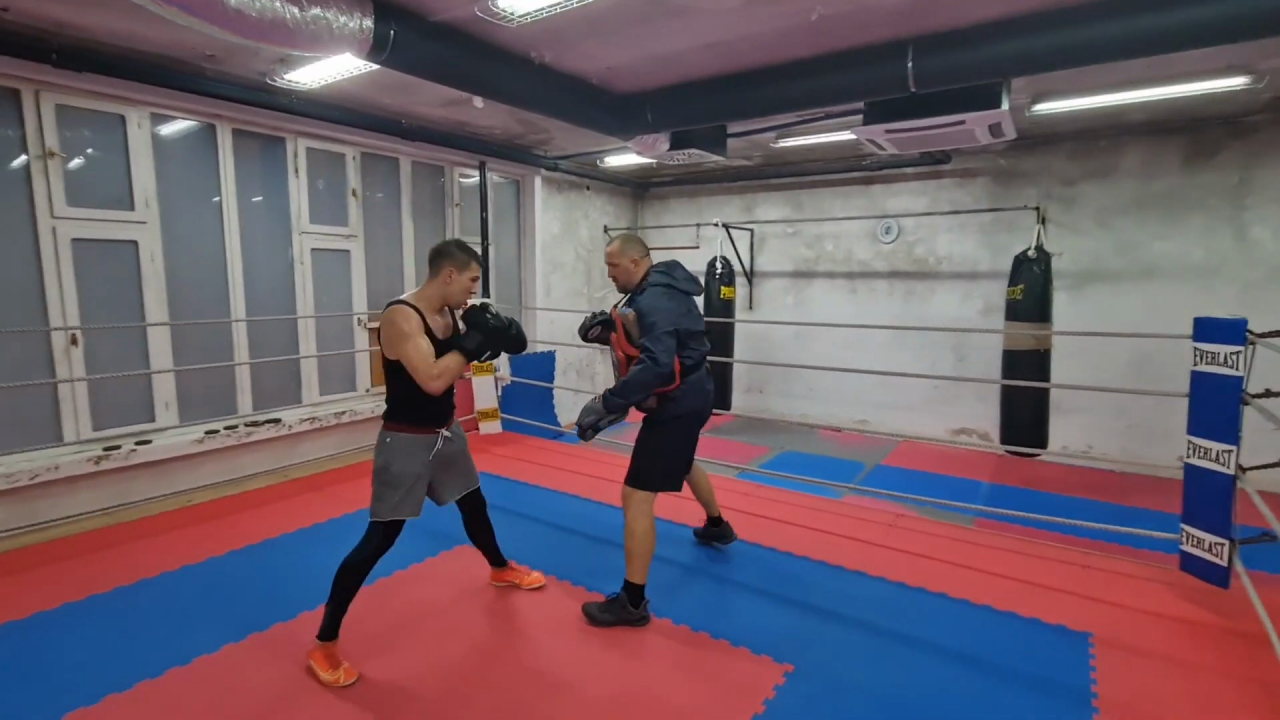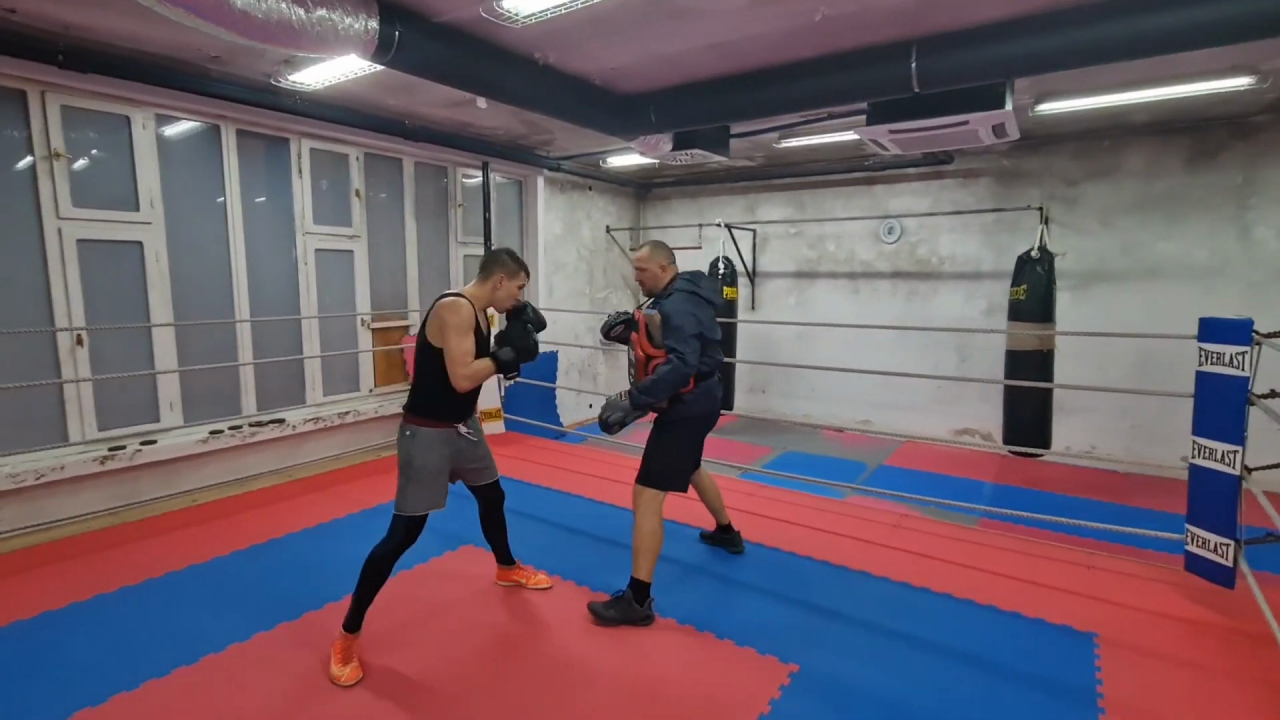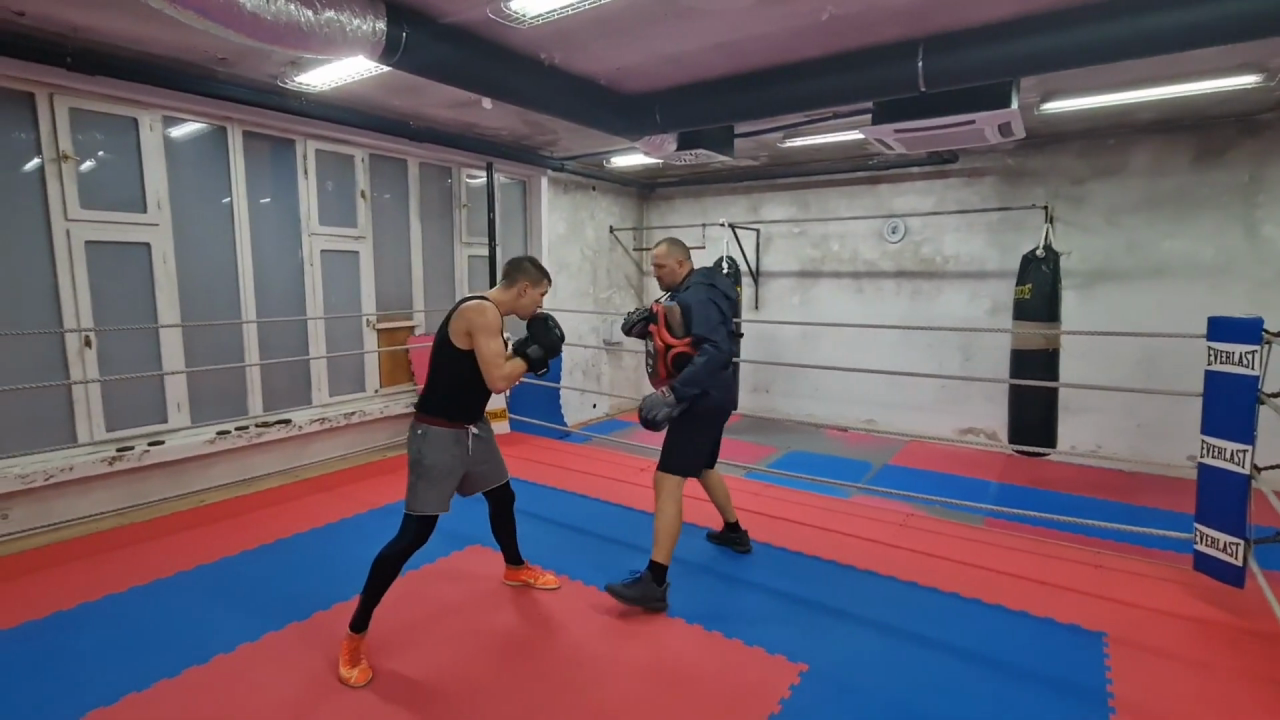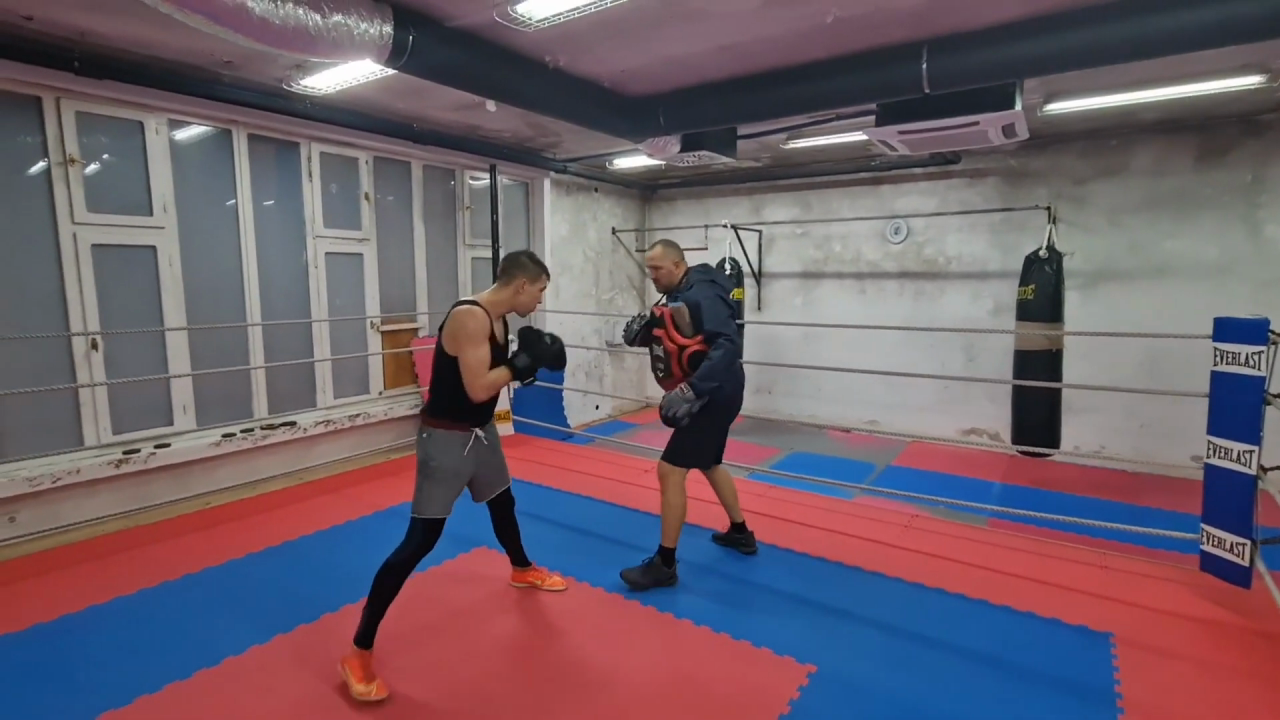
dt=0.2s
person 1, frame 1
left shoulder: (448, 312)
right shoulder: (401, 315)
left elbow: (458, 363)
right elbow: (432, 380)
left wrist: (493, 337)
right wrist: (477, 342)
left hip: (445, 432)
right hip: (406, 440)
left knee: (473, 503)
right knee: (379, 540)
left ankle: (501, 569)
right ankle: (324, 644)
person 1, frame 2
left shoulder: (475, 311)
right shoulder: (454, 309)
left elbow: (479, 366)
right elbow: (464, 379)
left wrist: (513, 343)
right wrist: (510, 352)
left hip: (462, 427)
right hip: (427, 433)
left knee: (492, 494)
right knee: (404, 533)
left ankle: (507, 568)
right ankle: (347, 635)
person 1, frame 3
left shoulder: (492, 314)
right shoulder: (479, 312)
left elbow: (497, 372)
right elbow: (497, 379)
left wrist: (535, 348)
right wrist: (535, 350)
left hip: (473, 428)
right hip: (438, 433)
left knee: (502, 496)
right knee: (414, 534)
left ankle: (516, 568)
right ankle: (355, 634)
person 1, frame 4
left shoulder: (499, 317)
right shoulder: (468, 317)
right elbow: (478, 388)
left wrist: (534, 357)
right wrist: (524, 362)
left hip: (481, 431)
right hip: (446, 436)
left knee: (503, 501)
right knee: (420, 540)
left ankle: (522, 570)
right ankle: (359, 652)
person 2, frame 1
left shoulder: (654, 302)
right shoulder: (659, 290)
left elbow: (654, 365)
left wrist: (606, 403)
right wrist: (611, 331)
left hip: (676, 405)
right hip: (689, 397)
left knee: (636, 497)
right knee: (683, 462)
left ankle: (632, 602)
right ankle: (717, 524)
person 2, frame 2
left shoulder: (679, 306)
right shoulder: (676, 299)
left elbow: (681, 365)
left wrist: (632, 401)
right wrist: (632, 332)
left hip: (685, 408)
right hip: (695, 404)
left knee: (648, 494)
right knee: (689, 467)
left ankle: (637, 600)
right ankle: (727, 532)
person 2, frame 3
left shoulder: (699, 298)
right shoulder: (685, 295)
left elbow: (715, 353)
right elbow: (679, 342)
left wrist: (674, 395)
right wrist: (647, 328)
left hip: (704, 401)
right hip: (704, 399)
left knee: (667, 480)
right knee: (701, 466)
left ankle: (655, 582)
right ankle: (734, 533)
person 2, frame 4
left shoulder: (703, 296)
right shoulder: (677, 296)
left elbow: (728, 346)
right elbow: (675, 341)
left wrist: (692, 391)
right wrist: (645, 332)
left hip: (712, 396)
right hip: (707, 394)
left knee: (670, 470)
right knee: (709, 463)
left ankle: (664, 564)
right ankle: (740, 532)
